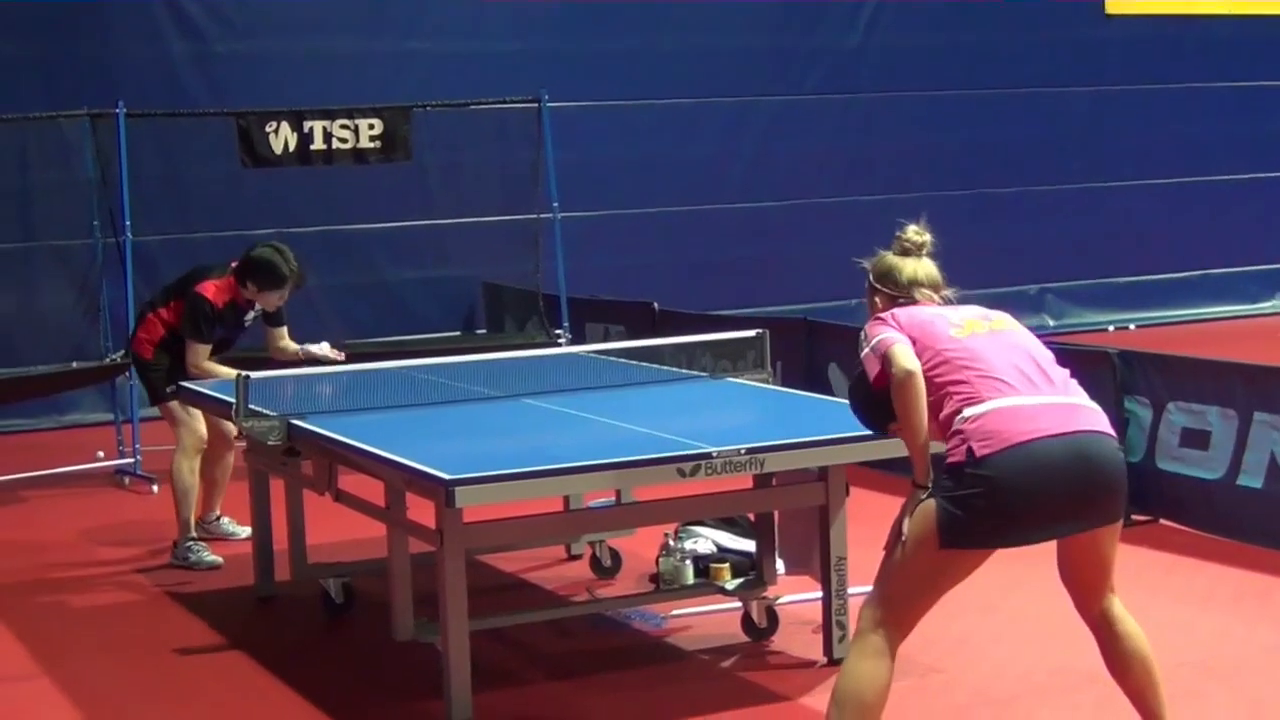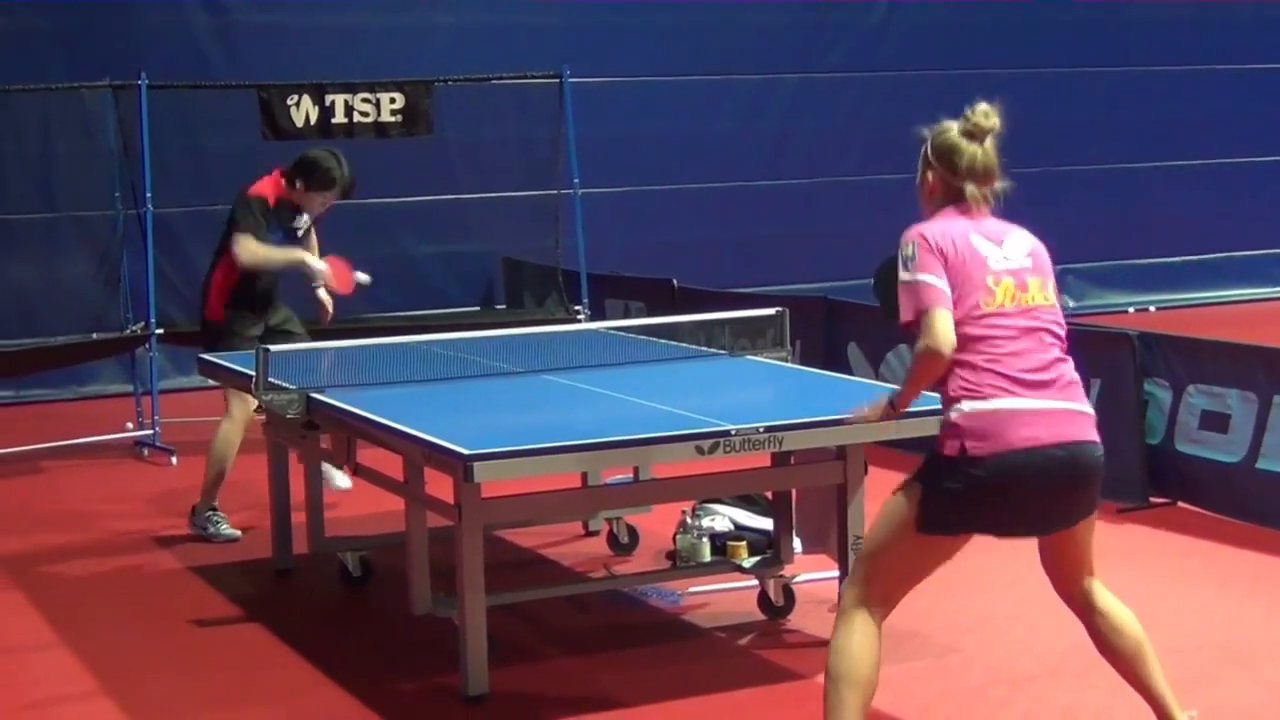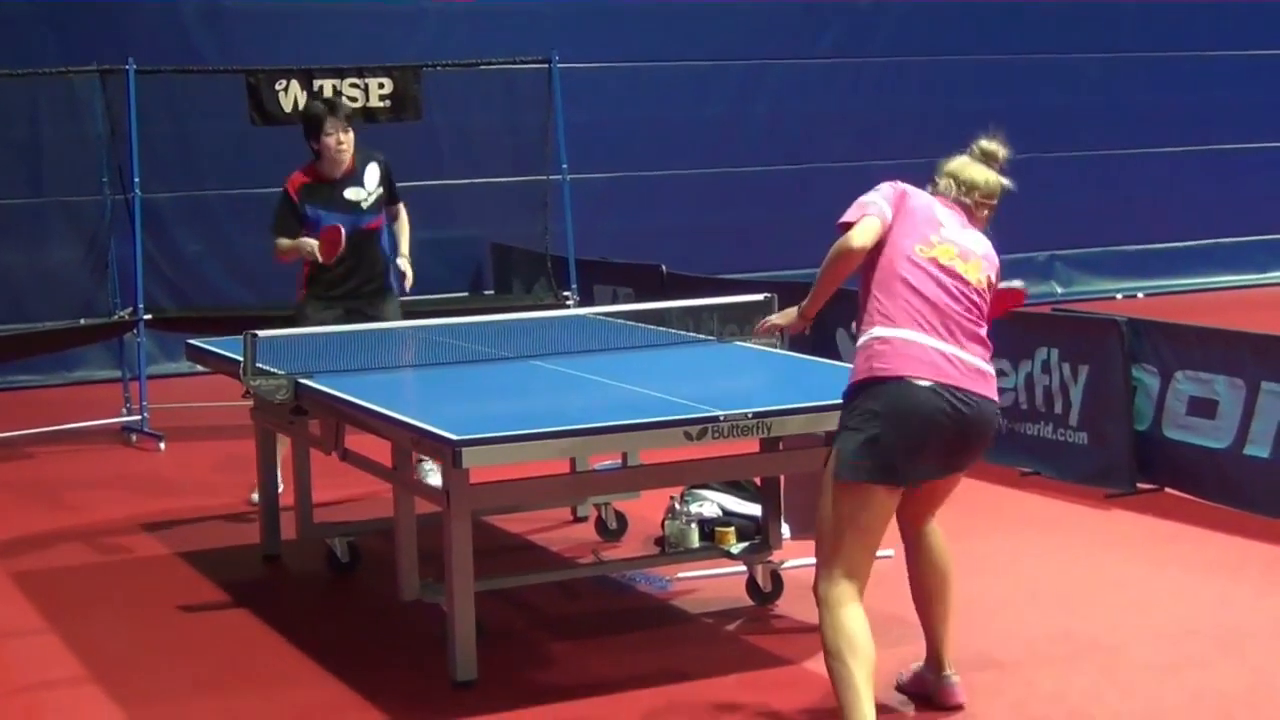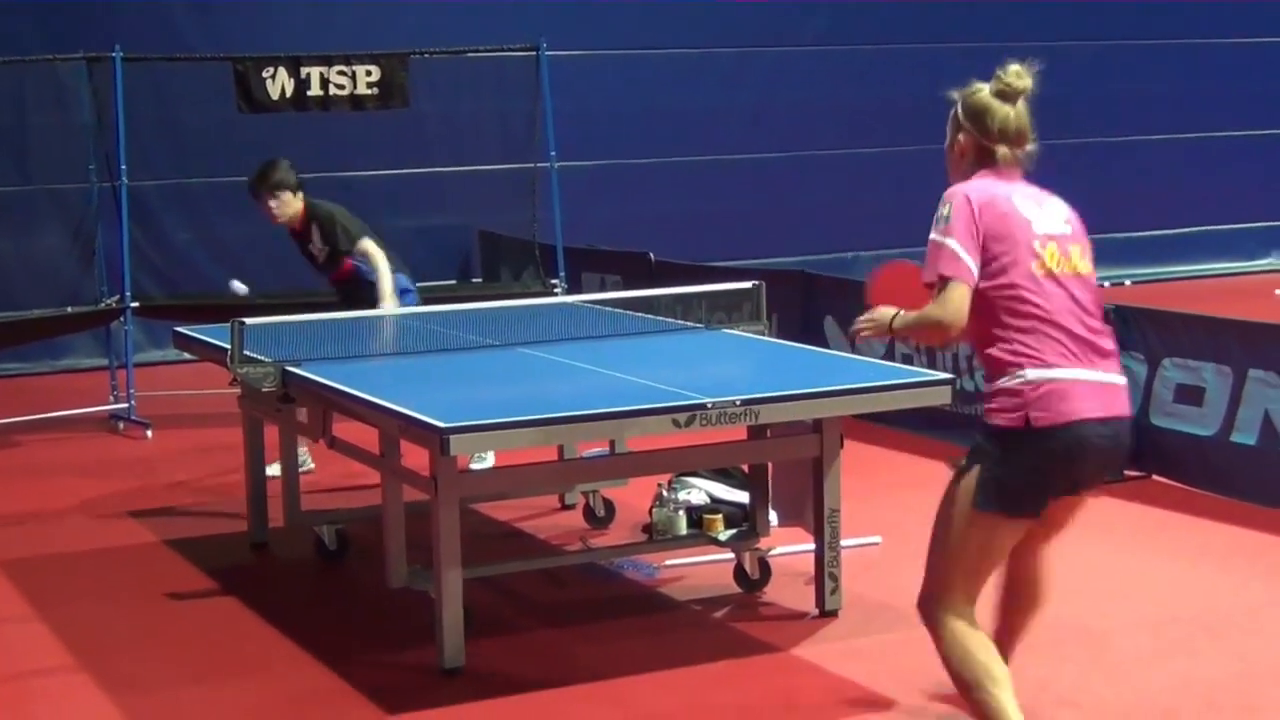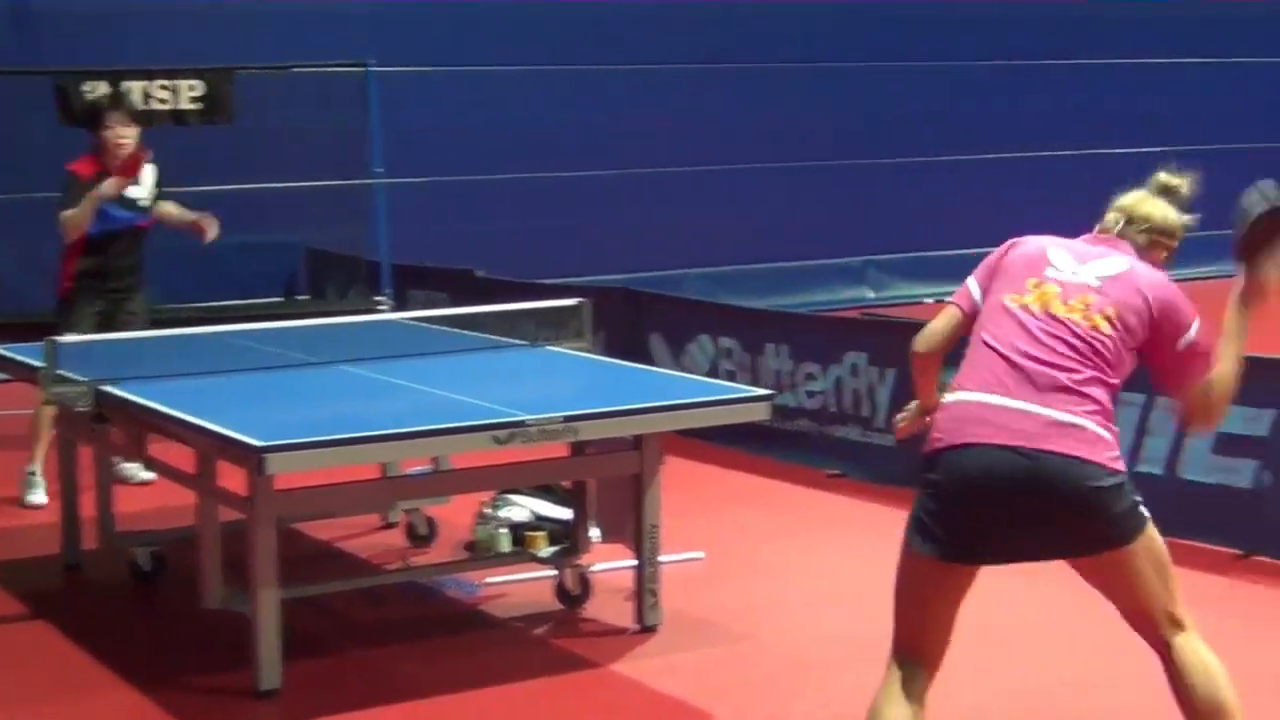
dt=0.7s
person 1, frame 1
left shoulder: (885, 324)
right shoulder: (993, 315)
left elbow: (907, 372)
left wrist: (922, 482)
left hip: (1004, 460)
right hip: (1096, 445)
left knee: (880, 624)
right knee: (1100, 603)
person 1, frame 2
left shoulder: (931, 237)
right shoulder: (1032, 247)
left elbow: (939, 347)
left wrist: (894, 402)
left hip: (983, 447)
right hip: (1076, 442)
left knee: (861, 604)
right knee: (1082, 588)
person 1, frame 3
left shoulder: (897, 193)
right shoulder: (984, 251)
left elbow: (854, 243)
left wrist: (803, 313)
left hip: (895, 389)
right hip: (973, 401)
left knee: (838, 582)
right knee: (917, 515)
person 1, frame 4
left shoulder: (968, 198)
right shoulder: (1058, 210)
left elbow: (949, 321)
left wrist: (896, 321)
right wrist: (917, 314)
left hip: (1040, 417)
right hip: (1107, 416)
left knee: (945, 608)
right knee: (1023, 545)
person 1, frame 5
left shoulder: (1021, 249)
right shoulder: (1158, 292)
left elbow: (925, 348)
right elbow: (1202, 415)
left wrist: (927, 408)
right wrist: (1241, 311)
left hip: (966, 457)
right hip: (1079, 469)
left knee: (909, 670)
right knee: (1172, 635)
person 2, frame 1
left shoulder: (266, 292)
right shoulder: (208, 295)
left elbow: (279, 346)
right elbow: (197, 366)
left wrist: (307, 351)
left hip: (196, 353)
right hip: (158, 350)
left knee: (225, 434)
right knee: (194, 436)
left ankle: (210, 519)
right ankle: (185, 542)
person 2, frame 2
left shoulder: (306, 204)
right shoulder: (260, 197)
right elbow: (244, 255)
left wrist: (319, 285)
right wrist: (300, 256)
left hip: (268, 307)
right hip: (230, 313)
right knee: (242, 409)
left ankle: (316, 462)
right ankle: (204, 510)
person 2, frame 3
left shoulder: (375, 167)
right shoulder: (298, 188)
left elbow: (398, 213)
right elbow: (281, 247)
left wrist: (402, 256)
right wrist: (300, 246)
left hip: (376, 290)
right hip: (322, 297)
left ankle: (424, 459)
right ankle: (272, 474)
person 2, frame 4
left shoulder: (331, 217)
right shoulder: (297, 232)
left elbow: (374, 253)
left wrist: (387, 303)
left hip: (393, 300)
right hip: (354, 306)
right ankle: (301, 454)
person 2, frame 5
left shoulder: (147, 168)
right shoulder: (80, 174)
left elbow: (156, 207)
right elbow: (68, 230)
left wrist: (195, 219)
right wrist: (96, 196)
left hip: (128, 289)
right hip: (84, 288)
left ankle: (122, 457)
right ankle: (34, 471)
